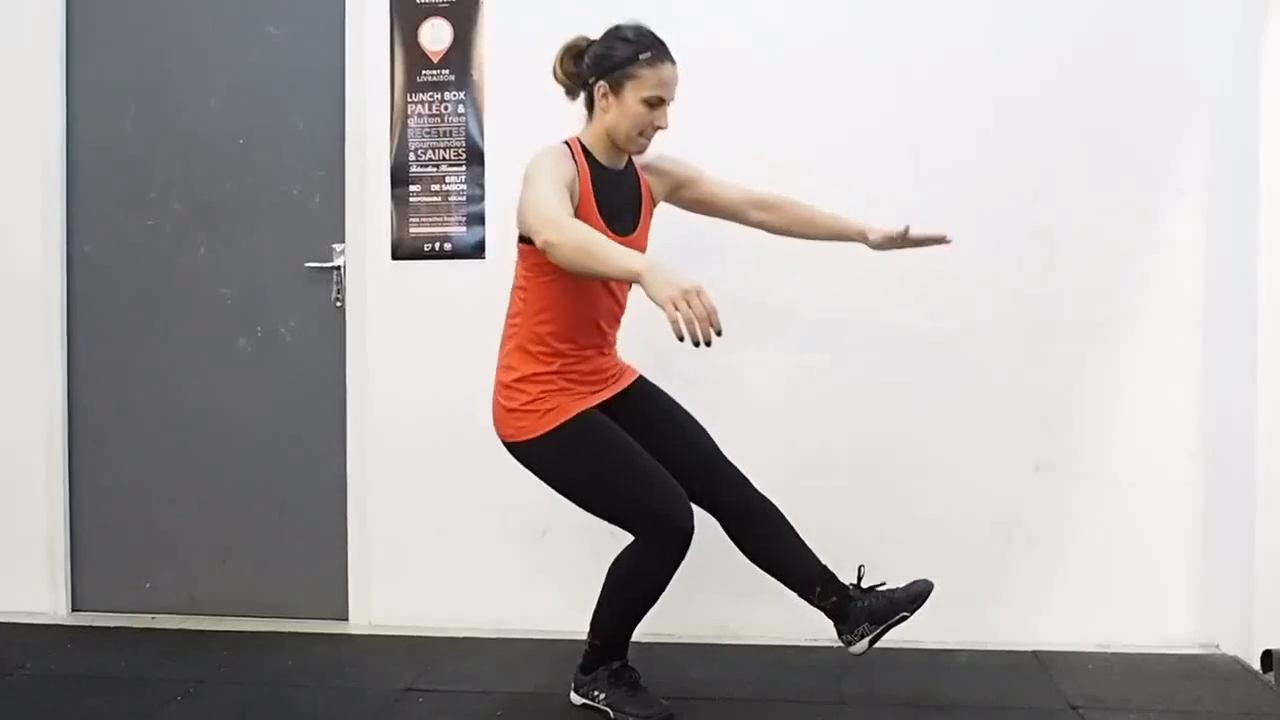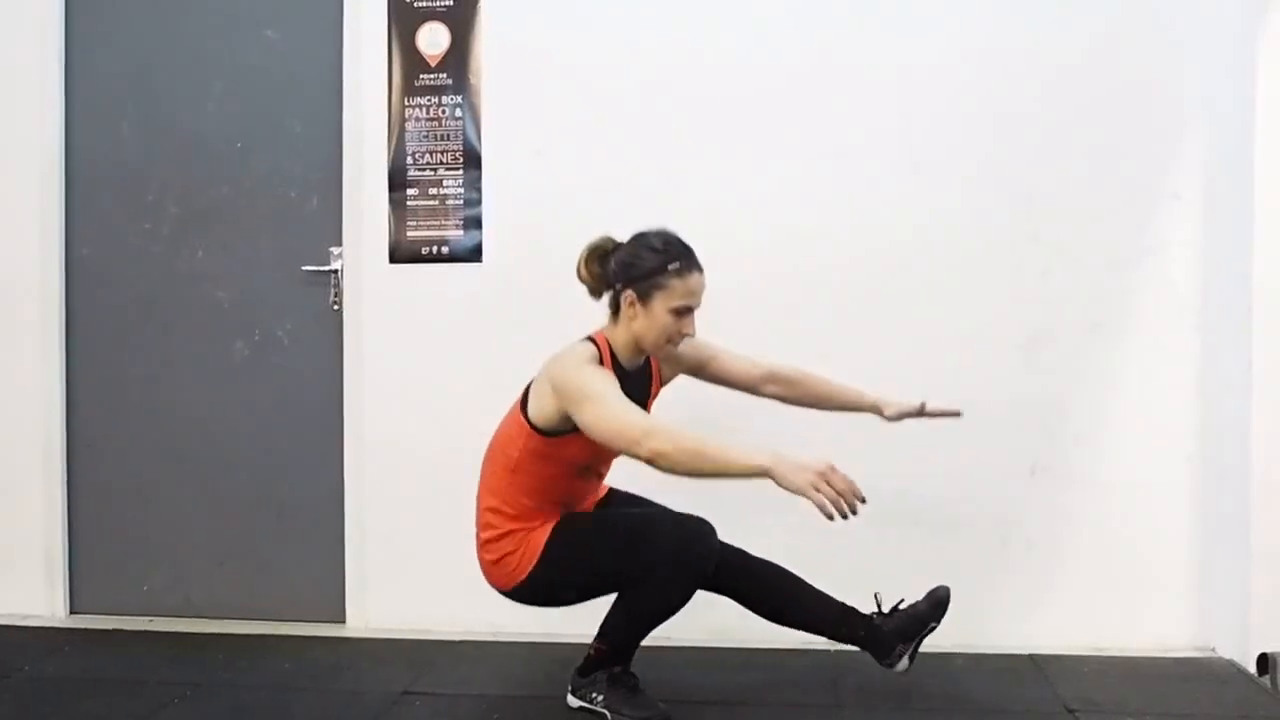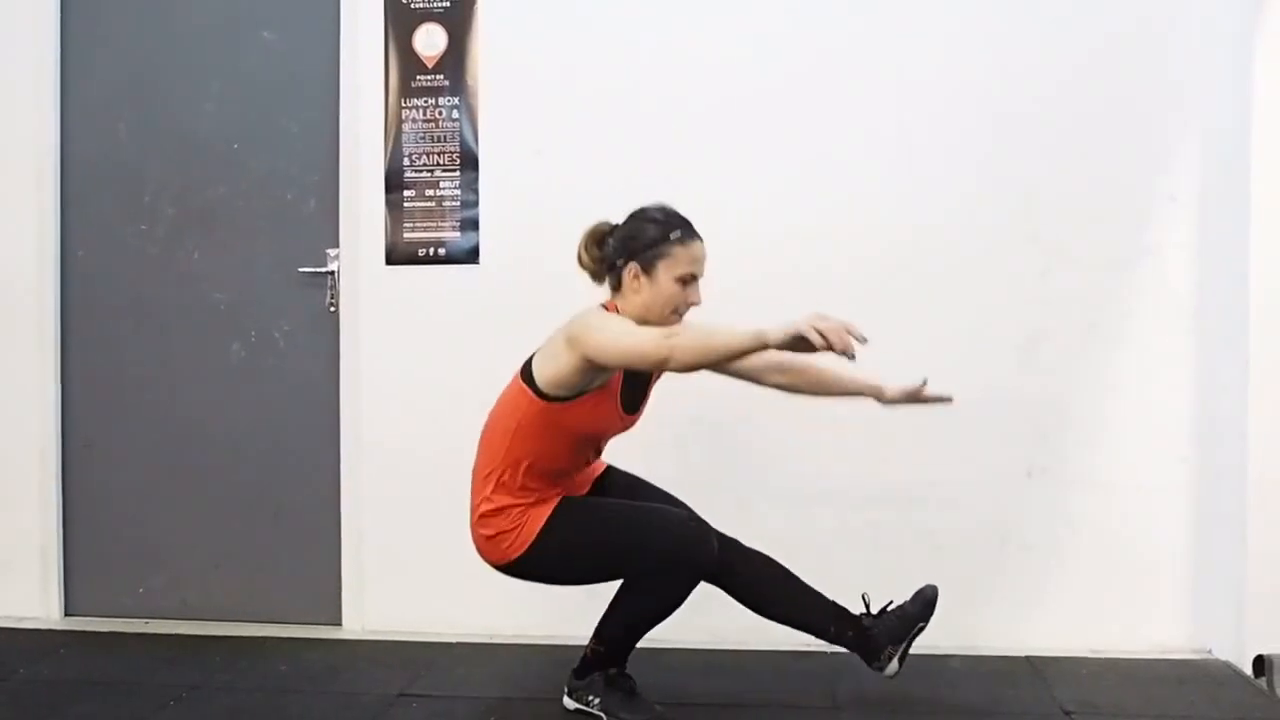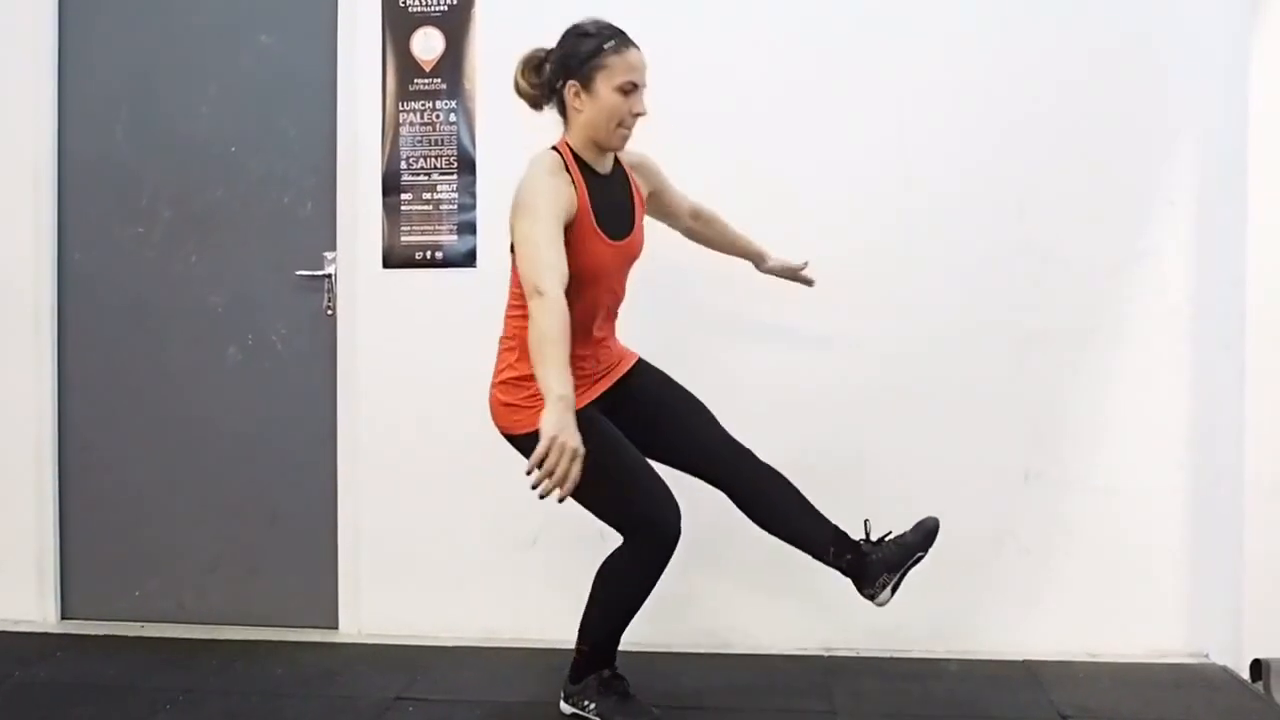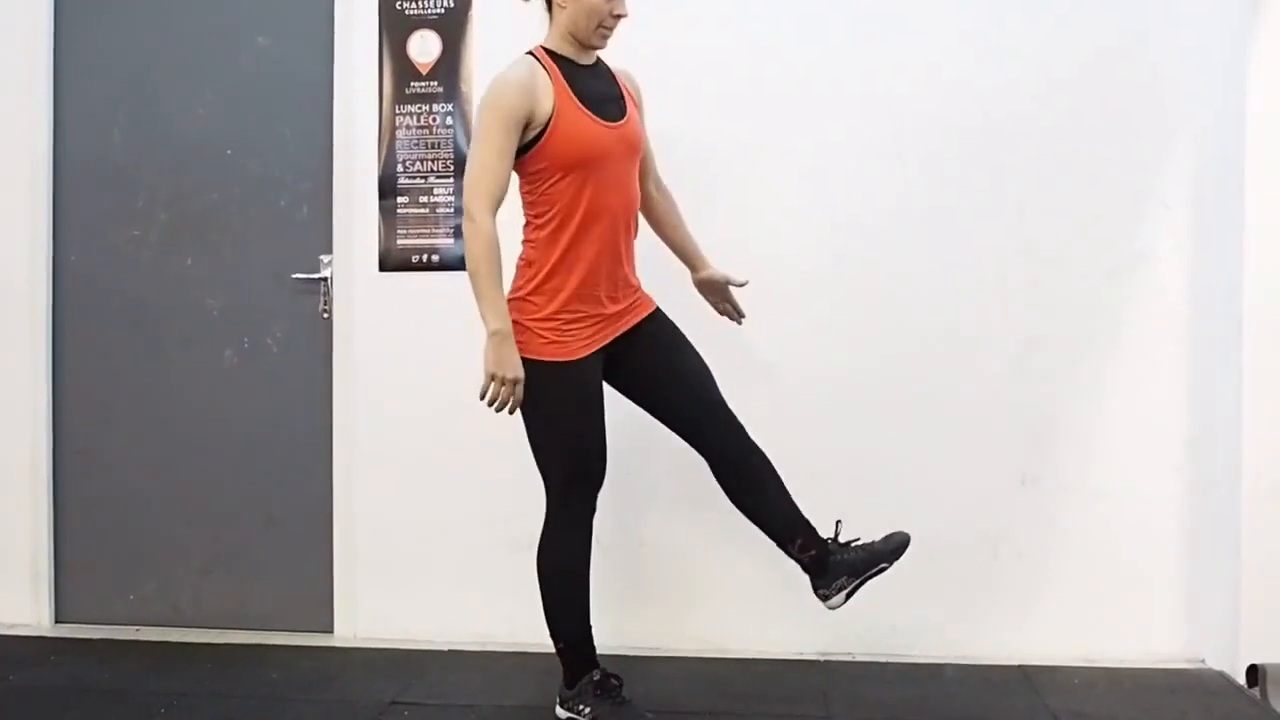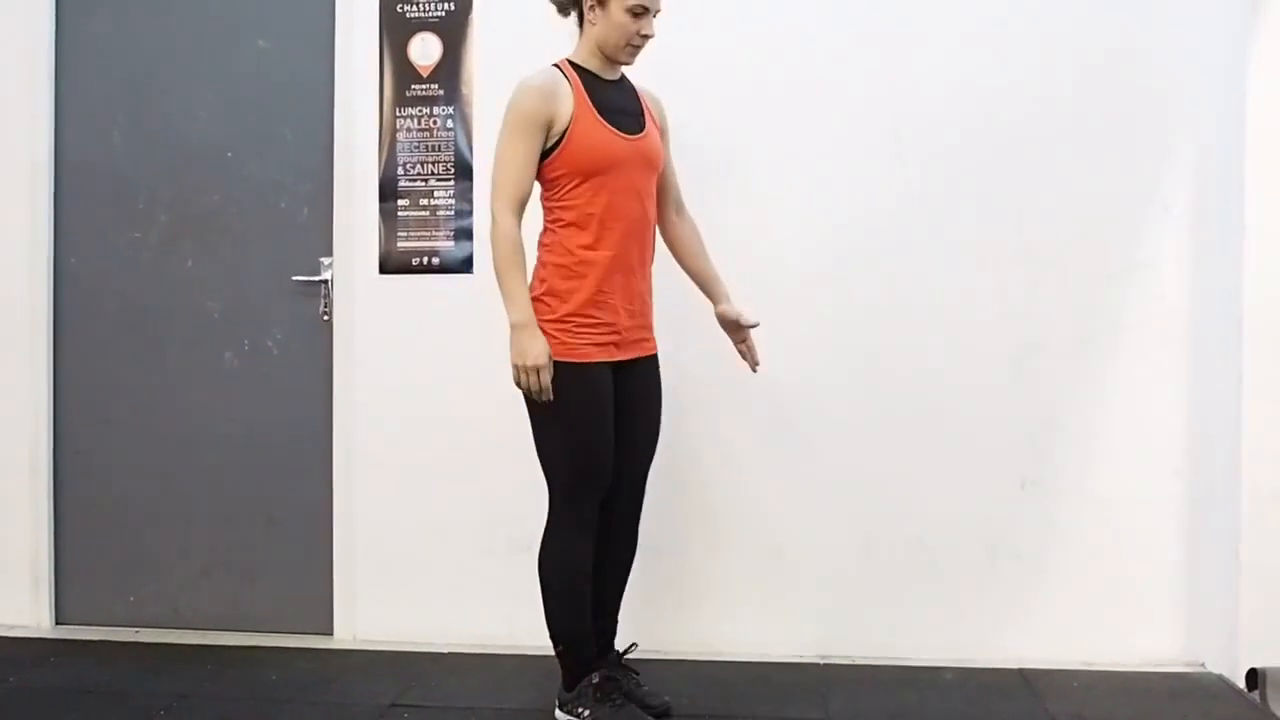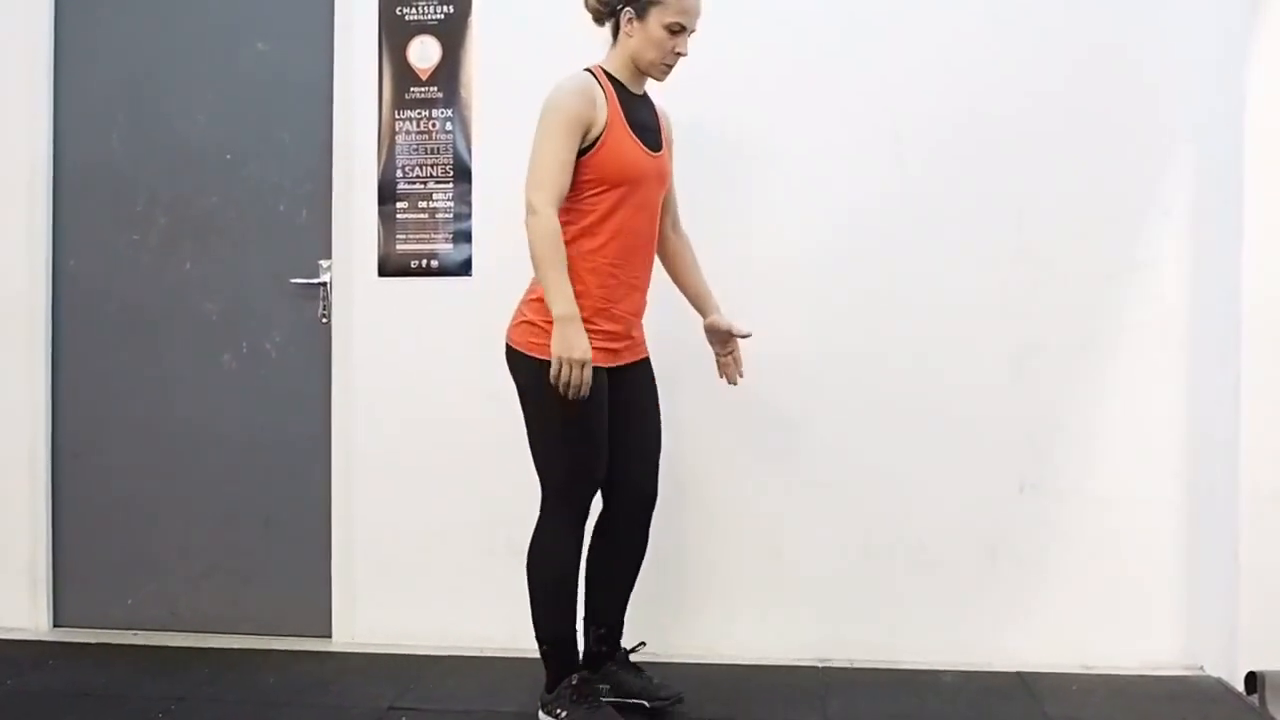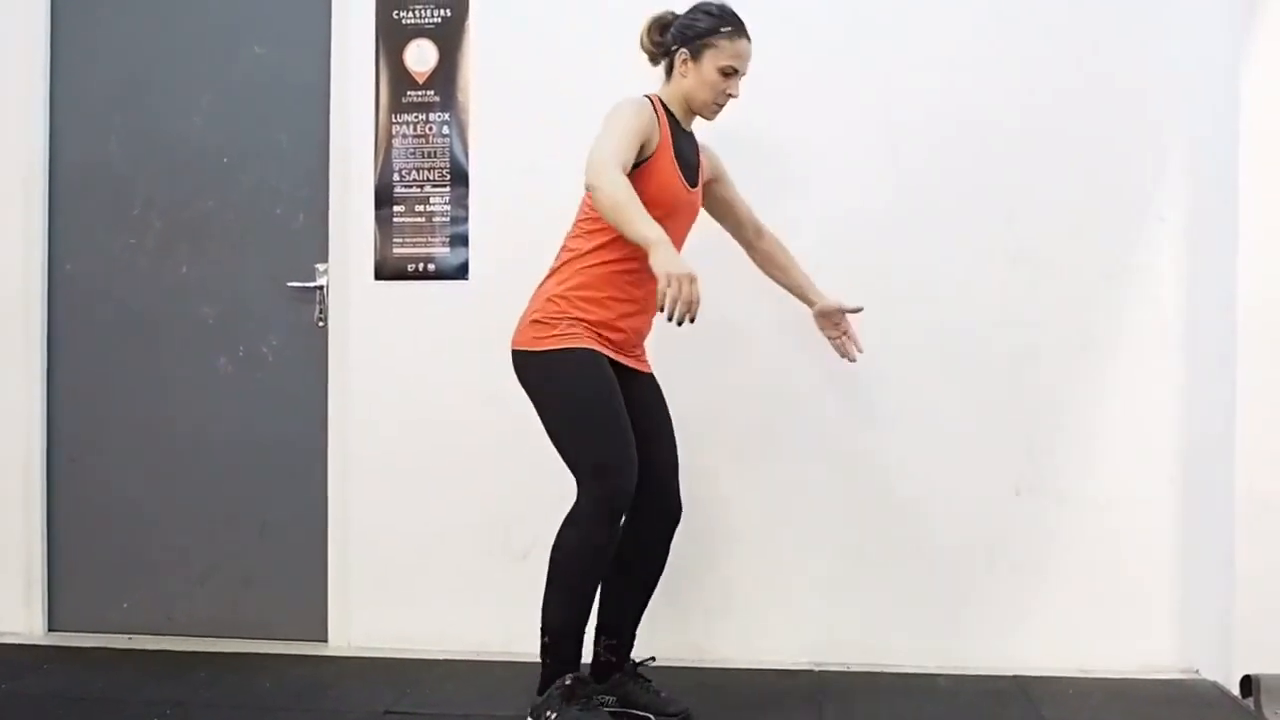
dt=0.4s
person 1, frame 1
left shoulder: (652, 175)
right shoulder: (555, 167)
left elbow: (757, 207)
right elbow: (554, 234)
left wrist: (865, 235)
right wrist: (651, 273)
left hip: (606, 380)
right hip: (542, 400)
left knee: (723, 487)
right knee: (667, 519)
left ankle: (844, 607)
person 1, frame 2
left shoulder: (664, 353)
right shoulder: (577, 373)
left elbow: (767, 378)
right elbow: (653, 445)
left wrist: (878, 405)
right wrist: (774, 464)
left hip: (575, 506)
right hip: (522, 542)
left knee: (722, 562)
right knee: (688, 545)
left ankle: (876, 632)
right ankle: (598, 675)
person 1, frame 3
left shoulder: (658, 334)
right shoulder: (589, 334)
left elbow: (767, 369)
right elbow: (672, 351)
left wrist: (878, 389)
right wrist: (774, 330)
left hip: (569, 486)
right hip: (516, 519)
left knee: (716, 550)
right knee: (686, 545)
left ankle: (866, 635)
person 1, frame 4
left shoulder: (633, 170)
right shoulder: (546, 182)
left elbow: (692, 217)
right elbow: (546, 296)
left wrist: (761, 259)
right wrist: (559, 410)
left hip: (607, 370)
right hip: (539, 397)
left knee: (728, 459)
right knee: (655, 523)
left ankle: (861, 563)
person 1, frame 5
left shoulder: (623, 85)
right shoulder: (521, 85)
left elbow: (647, 186)
right elbow: (477, 214)
left wrist: (699, 268)
right wrist: (499, 335)
left hip: (627, 312)
right hip: (553, 330)
left knee: (721, 433)
right knee: (575, 500)
left ankle: (824, 563)
person 1, frame 6
left shoulder: (649, 107)
right shoulder: (543, 93)
left elbow: (672, 213)
right elbow: (504, 215)
left wrist: (719, 300)
right wrist: (523, 326)
left hip: (632, 338)
right hip: (567, 339)
left knee: (625, 501)
right knee: (580, 504)
left ankle: (609, 660)
person 1, frame 7
left shoulder: (655, 119)
right shoulder: (578, 97)
left elbow: (666, 228)
right elbow: (541, 210)
left wrist: (710, 314)
right wrist: (565, 320)
left hip: (623, 349)
right hip: (559, 344)
left knee: (633, 504)
right knee: (568, 507)
left ankle: (605, 662)
person 1, frame 8
left shoulder: (700, 158)
right shoulder: (638, 115)
left elbow: (752, 232)
right elbow: (601, 178)
left wrist: (815, 301)
right wrist: (661, 247)
left hip: (621, 351)
right hip: (562, 334)
left knee: (660, 508)
right knee: (609, 488)
